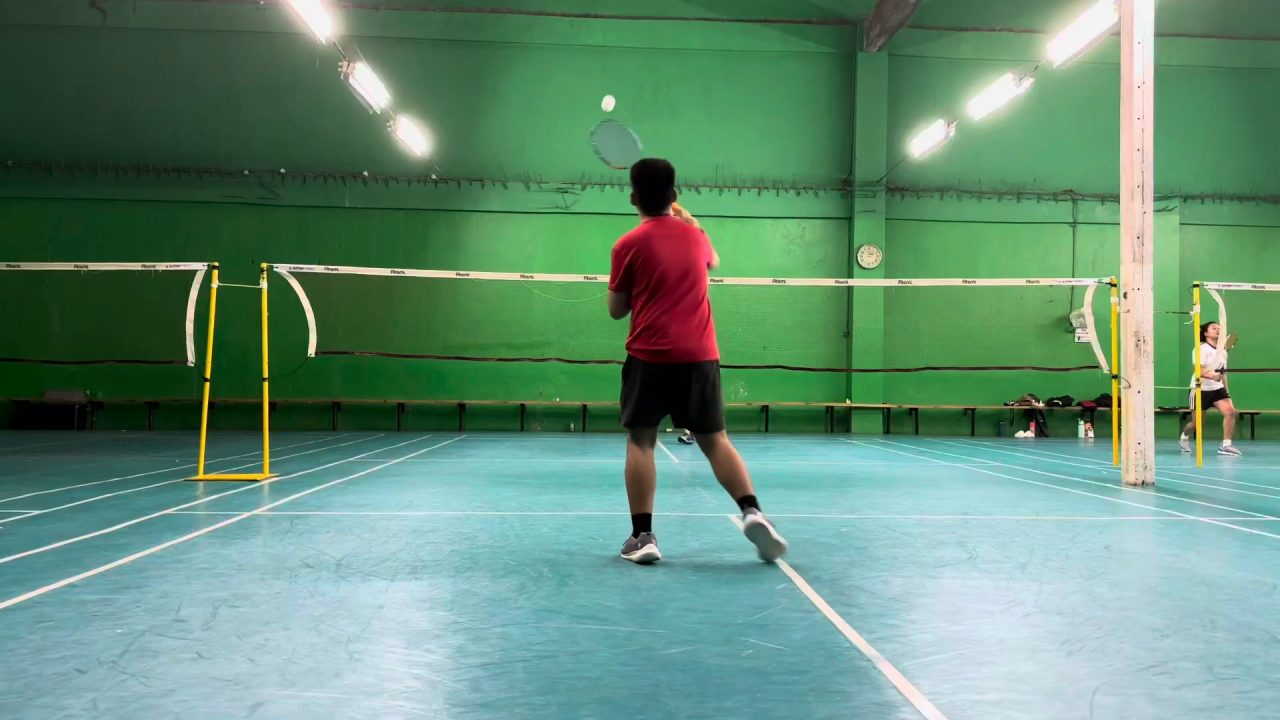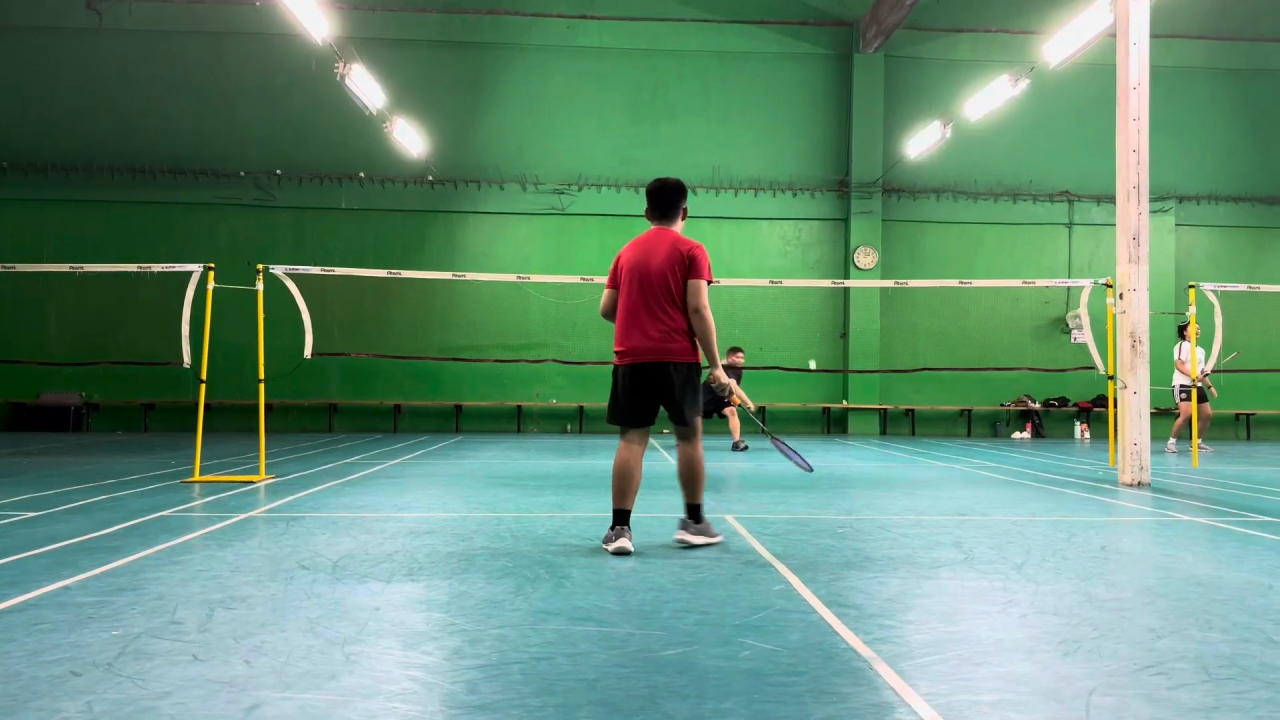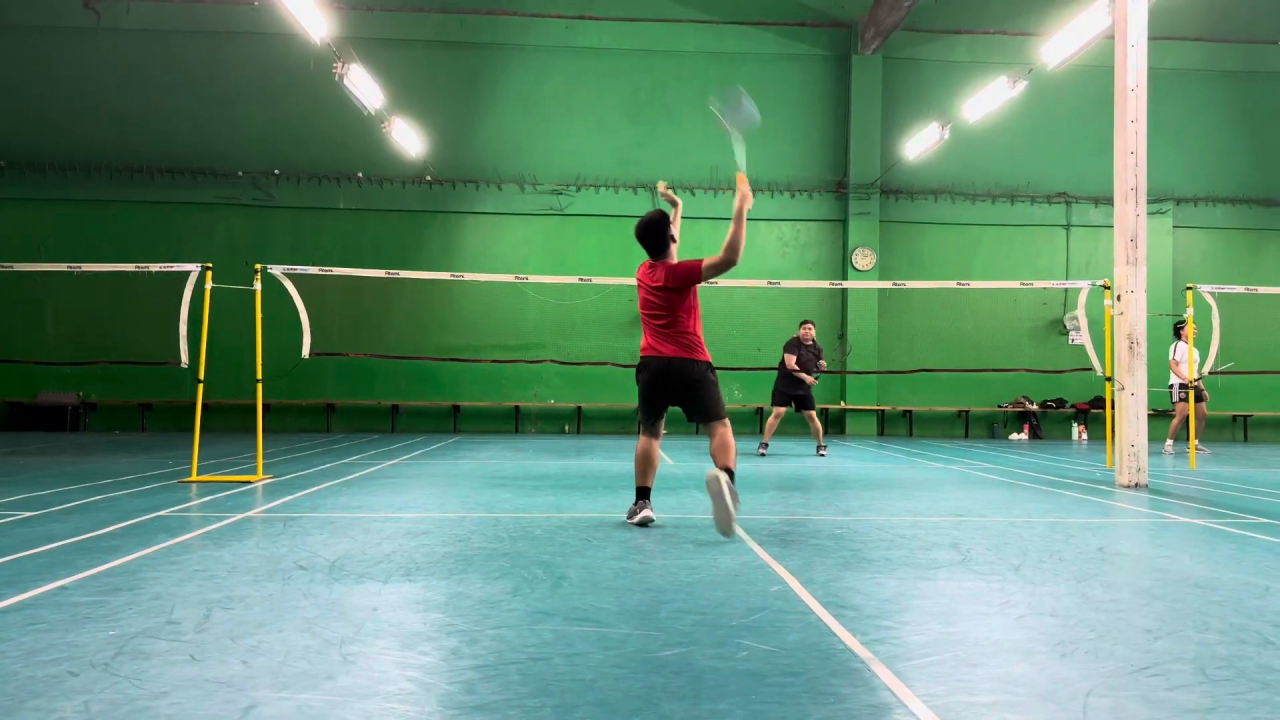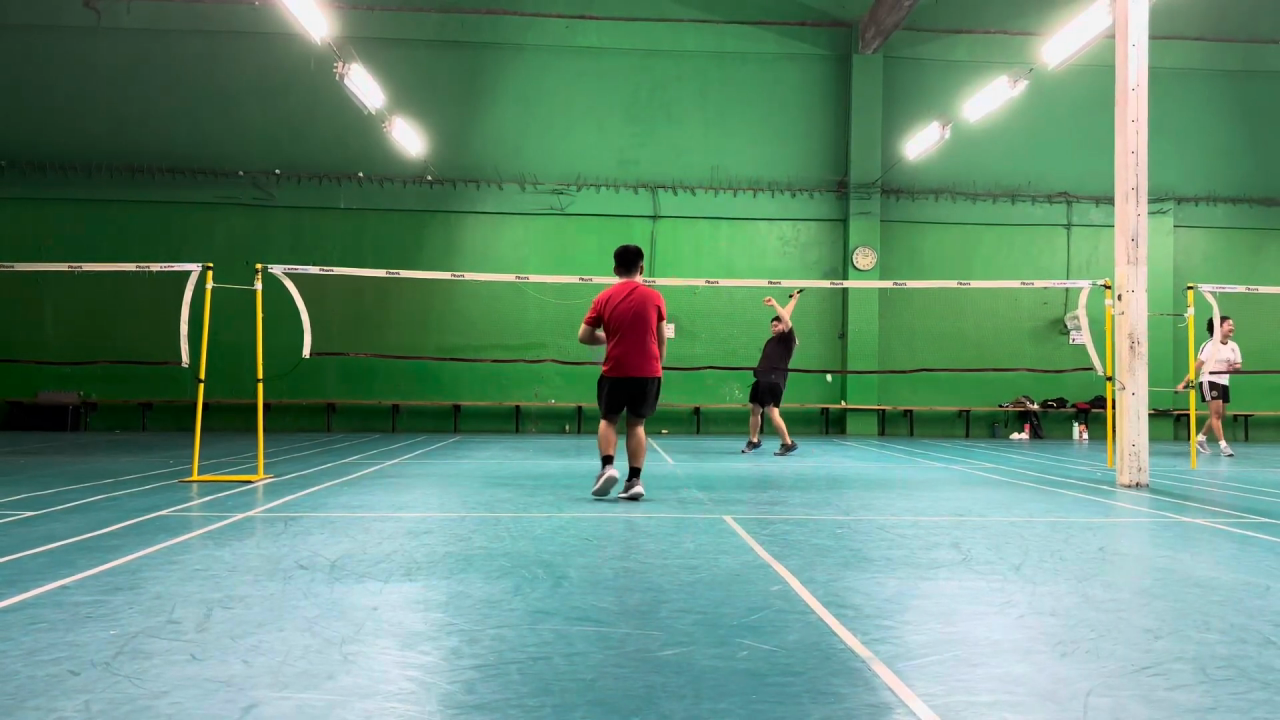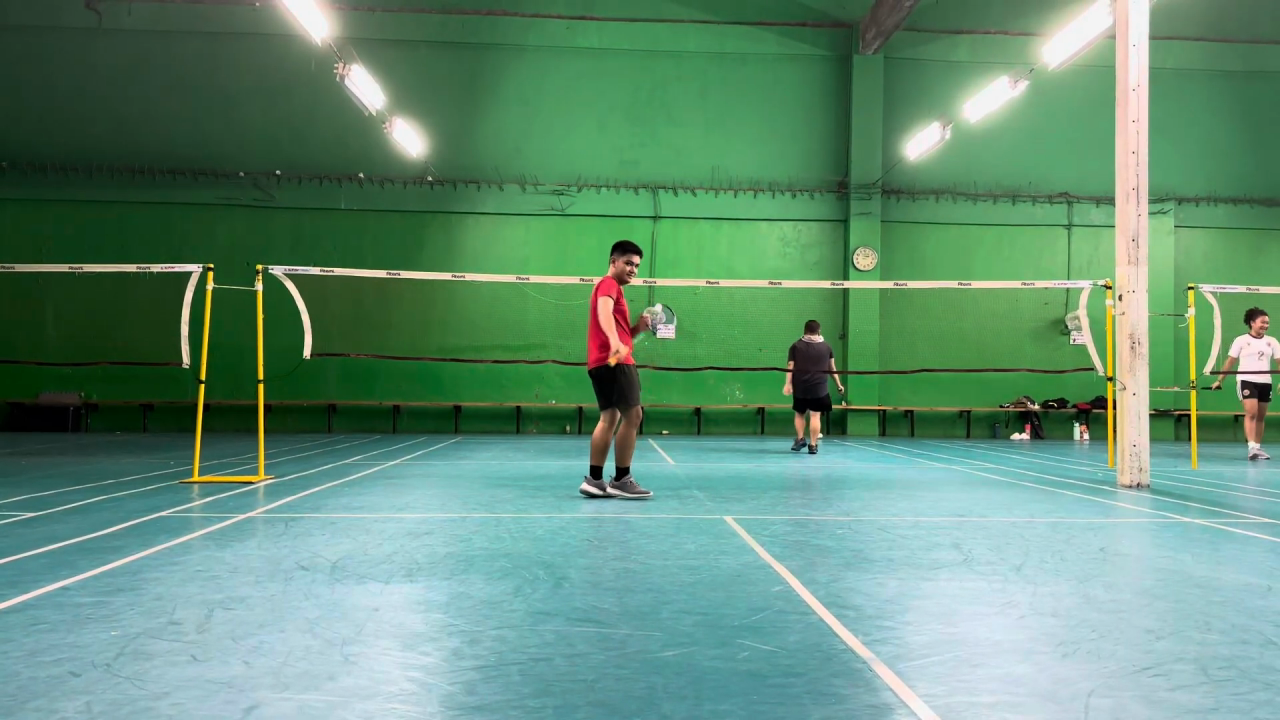
dt=1s
person 1, frame 1
left shoulder: (627, 245)
right shoulder: (695, 236)
left elbow: (616, 310)
left hip: (649, 356)
right hip: (700, 356)
left knee: (641, 442)
right knee: (716, 441)
left ankle: (642, 536)
right ankle: (753, 513)
person 1, frame 2
left shoulder: (627, 252)
right shoulder: (691, 250)
left elbow: (606, 309)
right elbow: (698, 309)
right wrist: (716, 365)
left hip: (632, 359)
right hip: (677, 358)
left knee: (632, 442)
right knee: (689, 437)
left ankle: (620, 529)
right ankle: (694, 522)
person 1, frame 3
left shoulder: (644, 272)
right shoulder: (679, 273)
left elbow: (662, 242)
right elbow: (729, 258)
left wrist: (675, 209)
right wrist: (741, 207)
left hip: (652, 364)
right hip: (690, 361)
left knee: (650, 434)
right knee: (720, 427)
left ankle: (641, 503)
right ankle: (724, 476)
person 1, frame 4
left shoulder: (604, 298)
right shoulder: (654, 297)
left elbow: (584, 336)
right elbow: (661, 340)
right wrist: (657, 370)
left hip: (616, 372)
right hip: (649, 373)
left knee: (609, 421)
right knee: (636, 425)
left ankle: (607, 468)
right ankle: (634, 482)
person 1, frame 5
left shoulder: (609, 288)
right shoulder: (609, 285)
right elbow: (605, 315)
left wrist: (638, 327)
right wrist: (615, 342)
left hip: (601, 364)
right hip: (614, 363)
left knee: (608, 419)
right knee: (632, 416)
left ankle: (594, 479)
right ankle: (621, 480)
